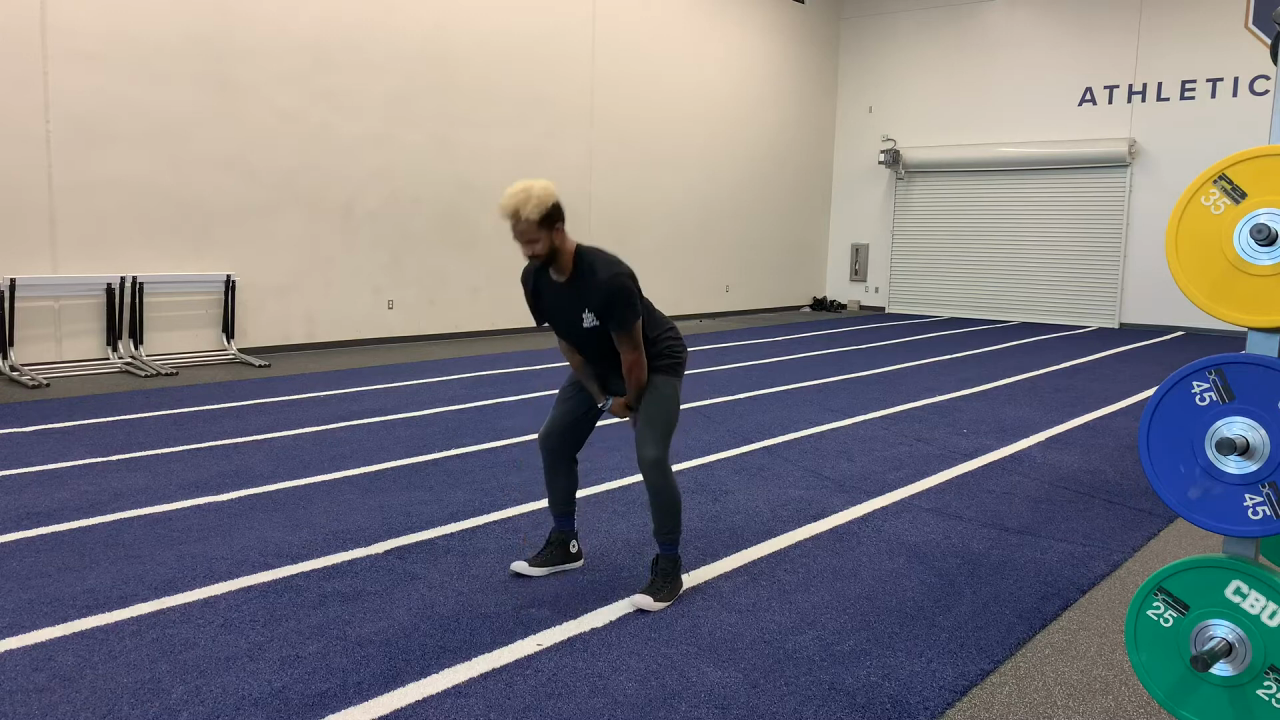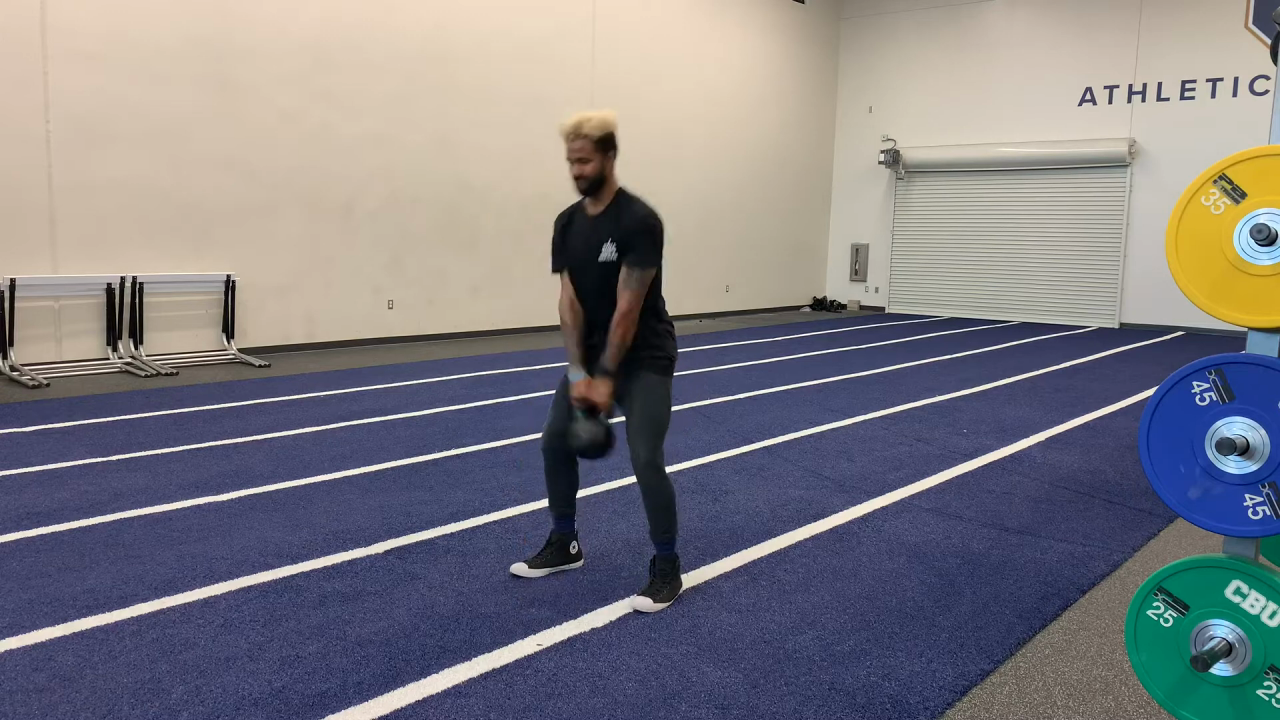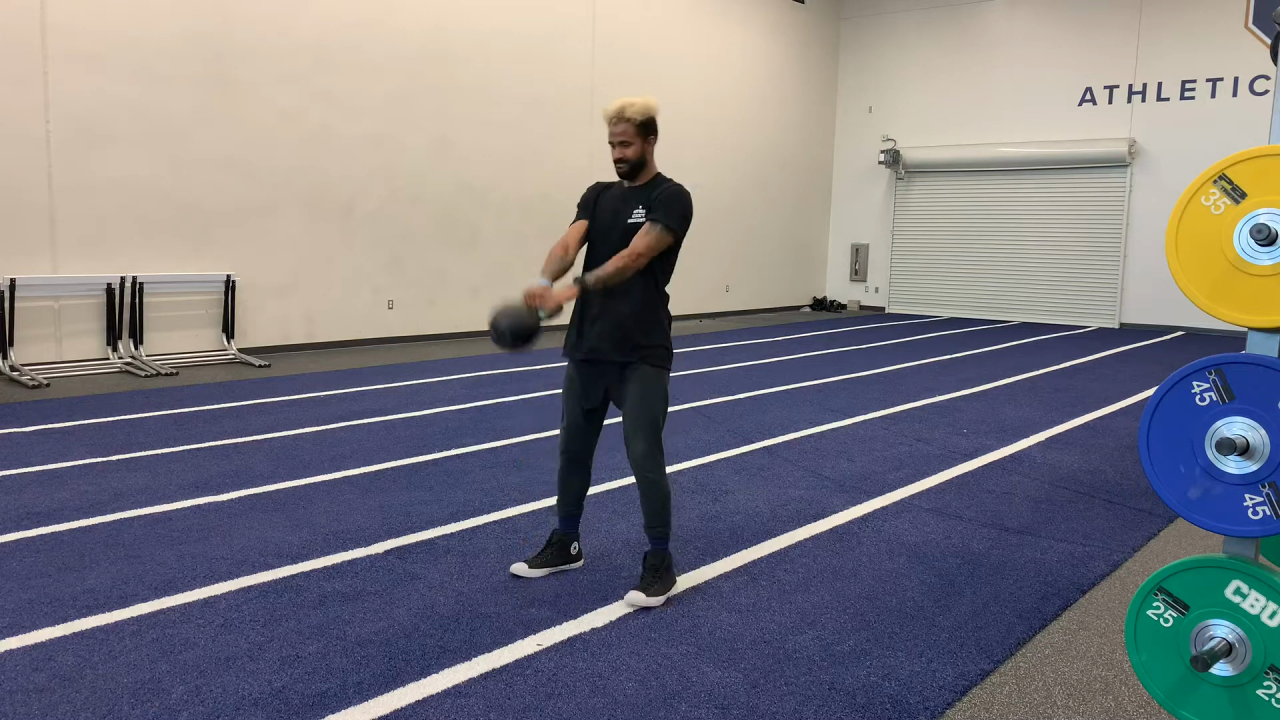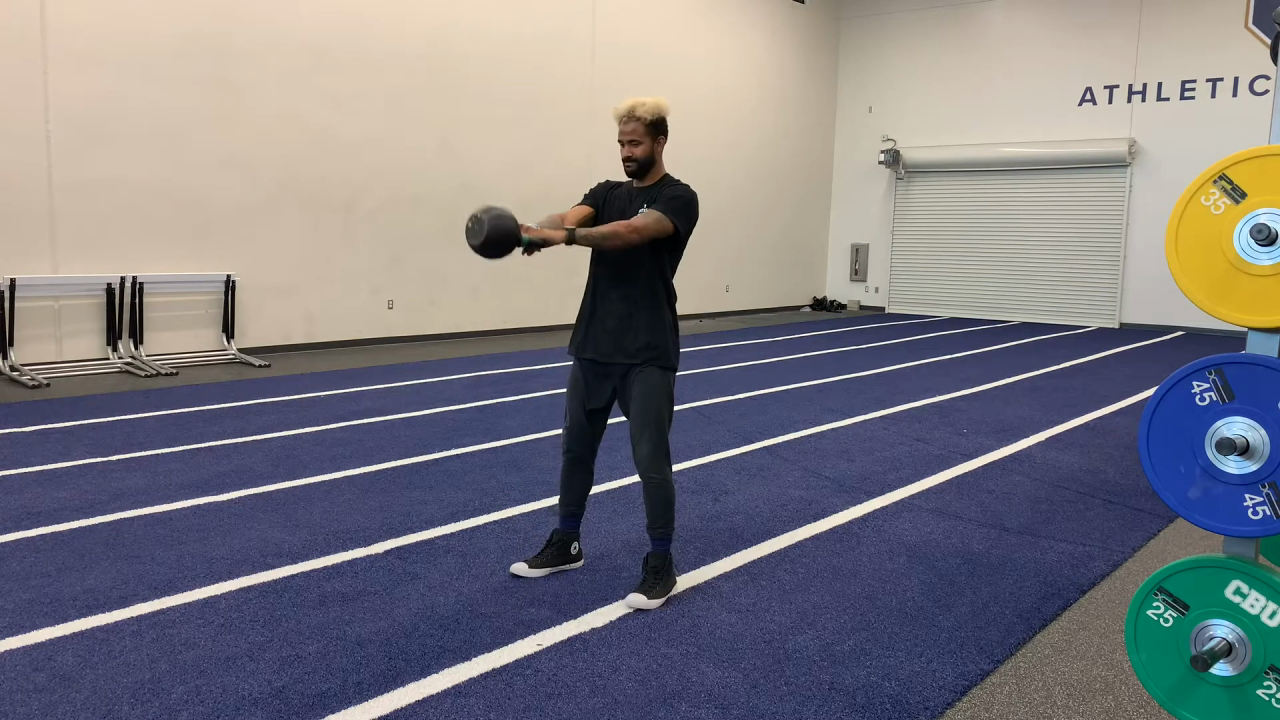
dt=0.2s
person 1, frame 1
left shoulder: (609, 280)
right shoulder: (534, 279)
left elbow: (633, 355)
right elbow: (569, 346)
left wrist: (632, 400)
right wrist: (604, 398)
left hip: (657, 361)
right hip: (596, 366)
left knee: (651, 457)
right knee: (553, 441)
left ankle: (669, 569)
right ankle: (564, 543)
person 1, frame 2
left shoulder: (638, 221)
right shoulder: (567, 222)
left elbow: (630, 307)
right elbow: (570, 299)
left wrist: (608, 376)
right wrist: (577, 370)
left hip: (644, 360)
right hip: (590, 356)
left knee: (645, 459)
right knee: (555, 443)
left ankle: (667, 568)
right ankle: (564, 544)
person 1, frame 3
left shoulder: (671, 198)
right shoulder: (598, 195)
left elbow: (635, 256)
right elbow: (569, 243)
left wrist: (575, 286)
right wrist: (545, 281)
left hip: (641, 354)
right hip: (586, 348)
left knee: (644, 456)
right knee: (573, 449)
left ankle: (659, 563)
right ankle: (566, 544)
person 1, frame 4
left shoulder: (678, 198)
right shoulder: (607, 192)
left elbow: (632, 231)
right elbow: (571, 217)
left wrist: (566, 237)
right wrist: (538, 229)
left hip: (647, 354)
right hip: (592, 346)
left knee: (650, 458)
right knee: (575, 448)
left ankle: (660, 565)
right ankle: (565, 544)
